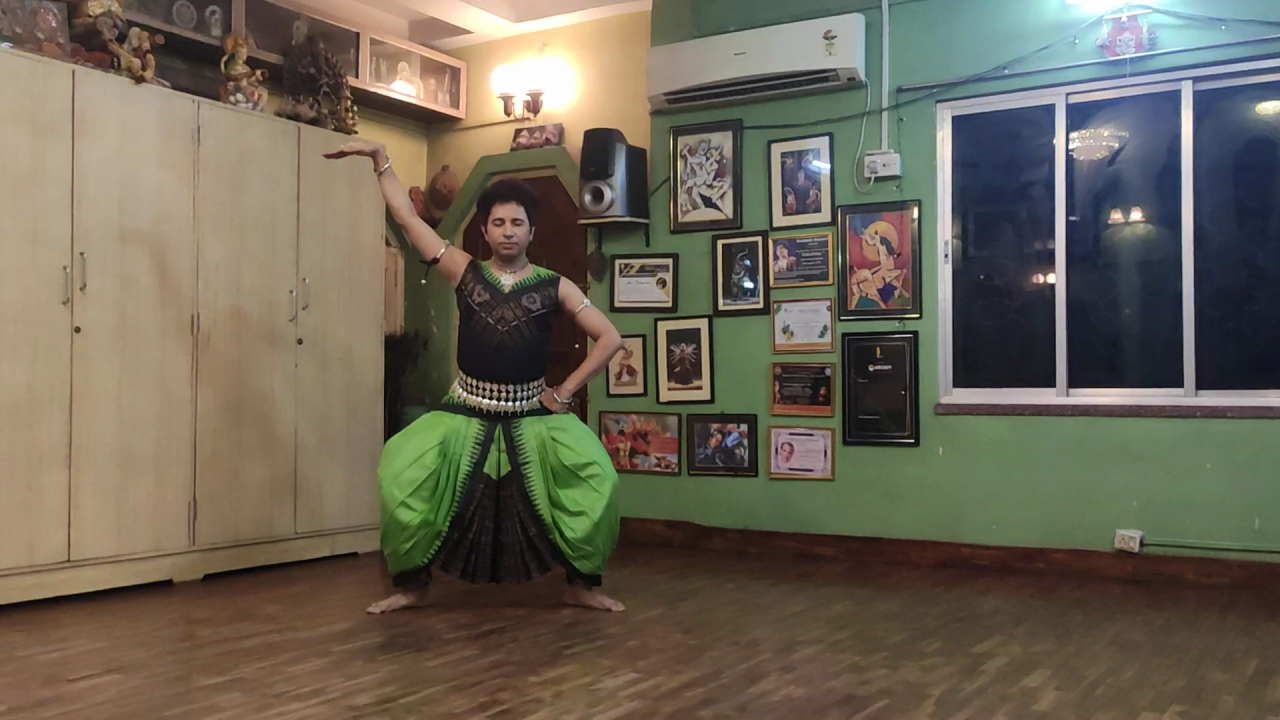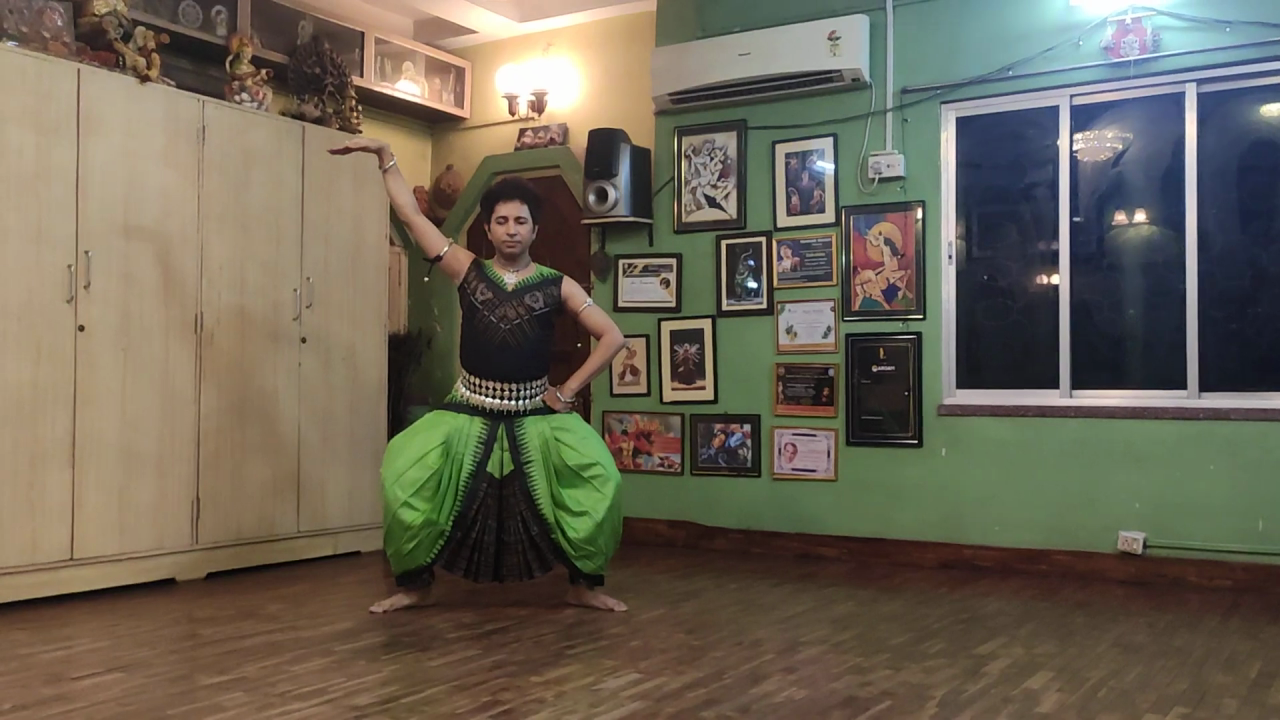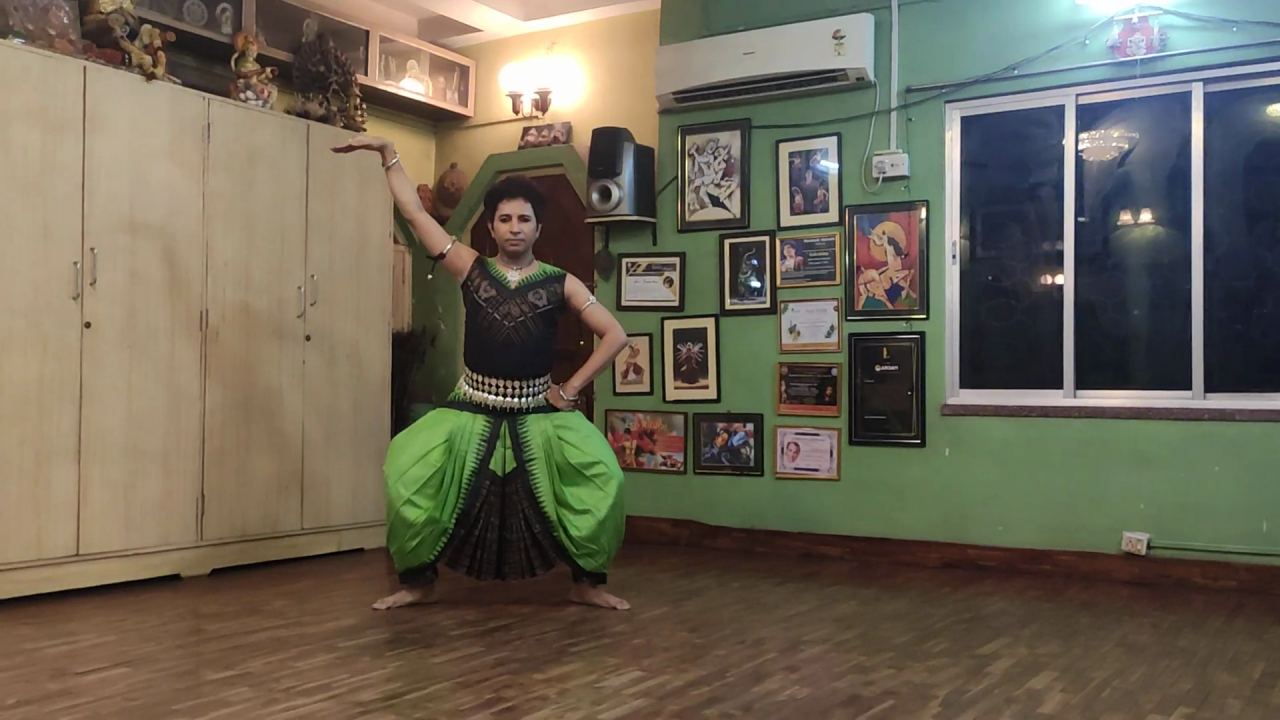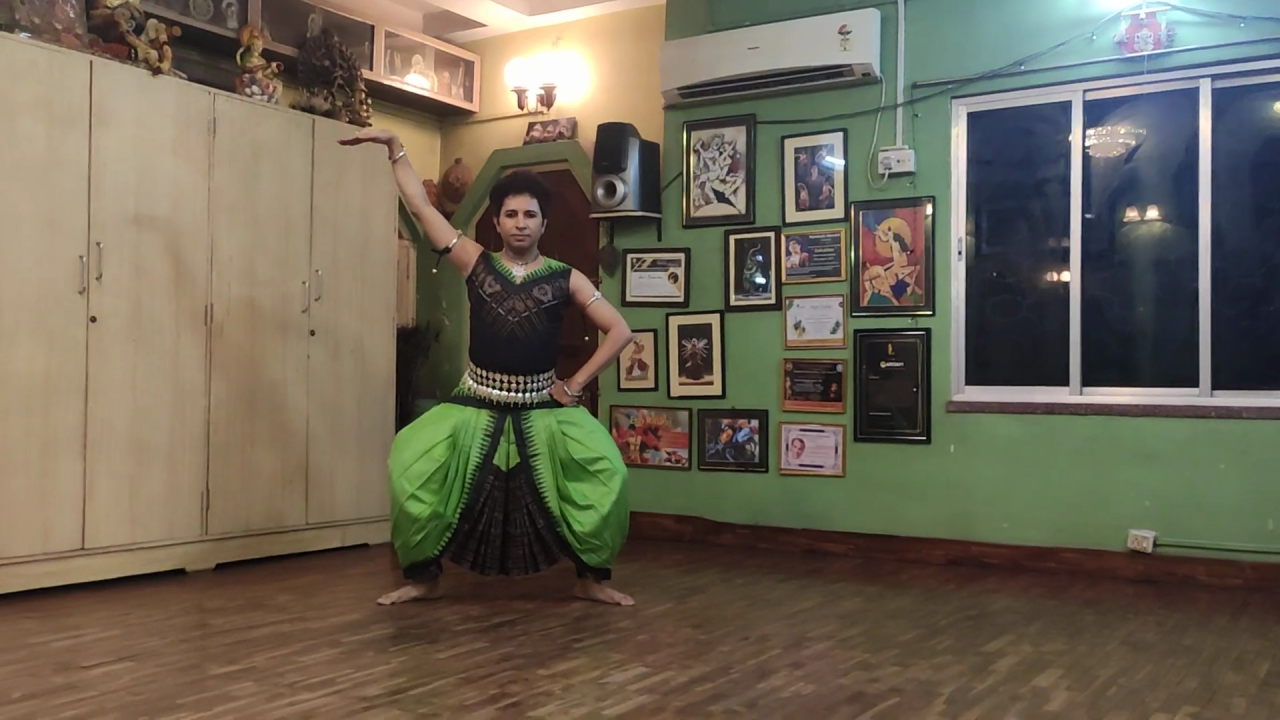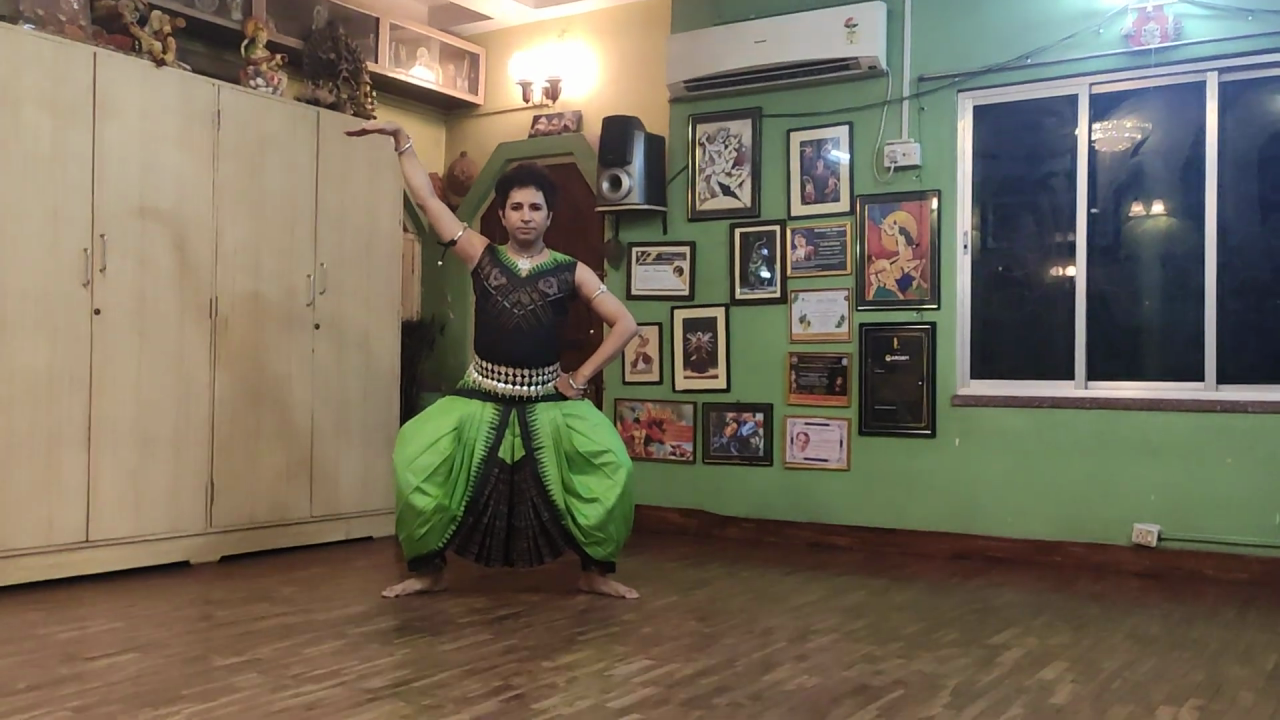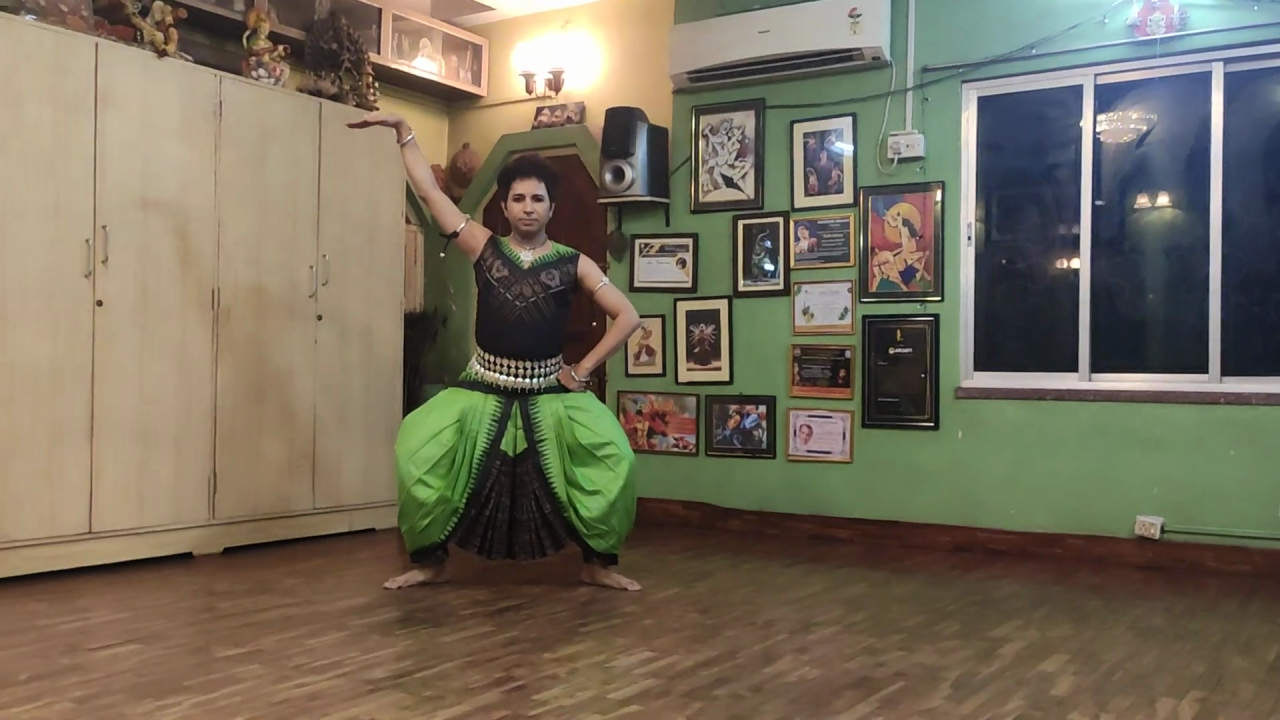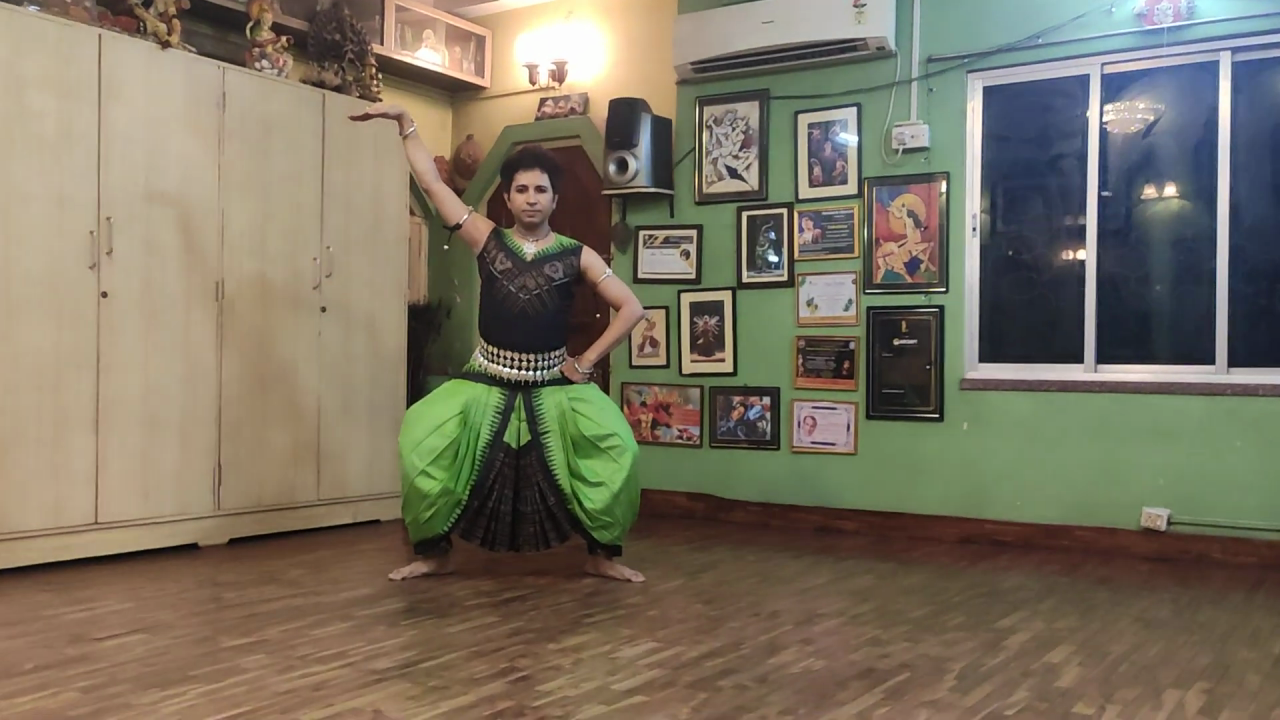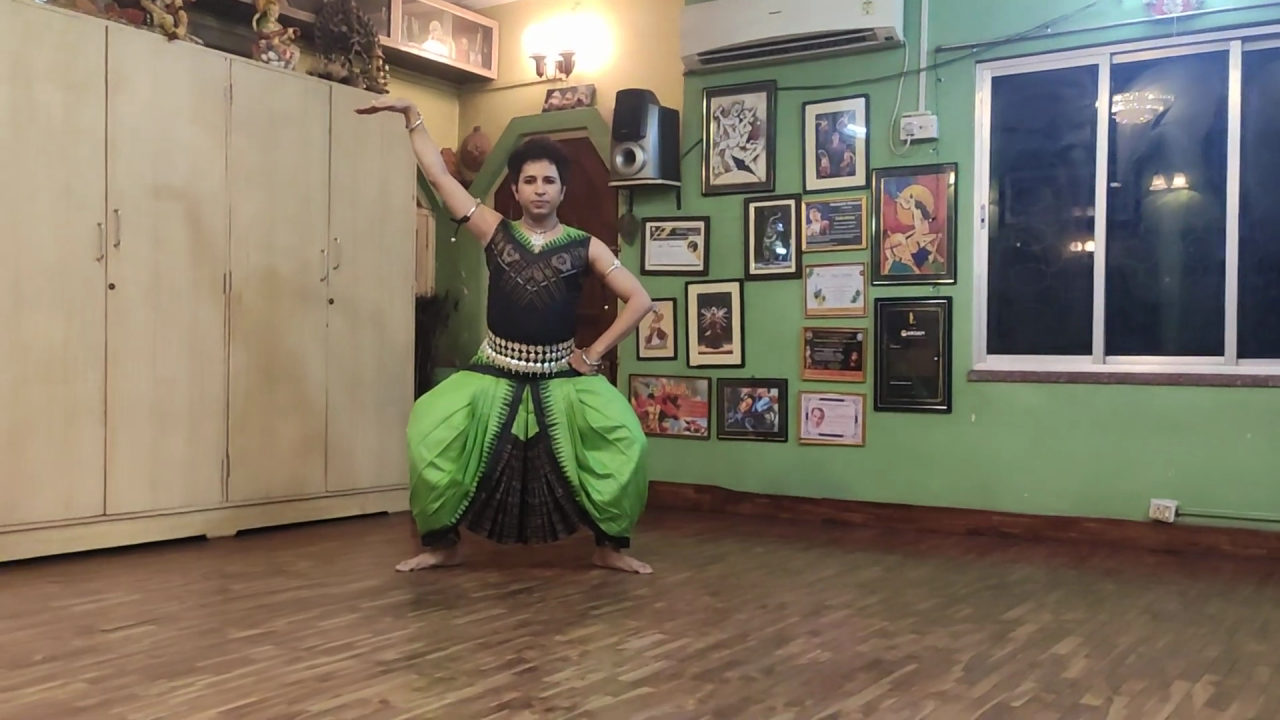
dt=0.3s
person 1, frame 1
left shoulder: (554, 286)
right shoulder: (464, 273)
left elbow: (609, 337)
right elbow: (407, 216)
left wrist: (565, 391)
right wrist: (379, 157)
left hip: (533, 415)
right hip: (466, 413)
left knee: (597, 477)
right knee: (400, 473)
left ankle: (582, 583)
right ankle: (412, 583)
person 1, frame 2
left shoulder: (558, 286)
right shoulder: (468, 271)
left elbow: (613, 337)
right elbow: (411, 215)
left wrist: (569, 390)
right wrist: (384, 154)
left hip: (535, 413)
right hip: (469, 411)
left knee: (599, 476)
right knee: (404, 471)
left ankle: (585, 584)
right ankle: (415, 582)
person 1, frame 3
left shoulder: (561, 283)
right shoulder: (471, 269)
left elbow: (615, 335)
right elbow: (415, 212)
left wrist: (572, 388)
right wrist: (387, 152)
left hip: (539, 411)
right hip: (472, 409)
left knee: (603, 475)
right knee: (406, 469)
left ankle: (587, 581)
right ankle: (419, 579)
person 1, frame 4
left shoulder: (566, 279)
right shoulder: (476, 263)
left elbow: (620, 331)
right elbow: (421, 207)
left wrist: (576, 384)
right wrist: (395, 146)
left hip: (543, 406)
right hip: (477, 404)
left knee: (606, 471)
right knee: (410, 463)
left ankle: (591, 577)
right ankle: (423, 576)
person 1, frame 5
left shoulder: (571, 271)
right shoulder: (481, 256)
left elbow: (625, 324)
right elbow: (427, 199)
left wrist: (581, 376)
right wrist: (401, 137)
left hip: (548, 400)
right hip: (482, 397)
left knee: (611, 463)
right knee: (414, 457)
left ankle: (595, 570)
right ankle: (428, 568)
person 1, frame 6
left shoulder: (573, 264)
right shoulder: (484, 248)
left elbow: (627, 317)
right elbow: (429, 190)
left wrist: (583, 369)
right wrist: (403, 130)
left hip: (550, 392)
right hip: (484, 389)
left knee: (613, 457)
right knee: (417, 448)
left ankle: (597, 562)
right ankle: (430, 560)
person 1, frame 7
left shoulder: (577, 256)
right shoulder: (487, 240)
left elbow: (631, 309)
right elbow: (432, 183)
left wrist: (586, 362)
right wrist: (405, 121)
left hip: (553, 383)
right hip: (487, 381)
left knee: (617, 447)
right knee: (421, 439)
left ankle: (602, 554)
right ankle: (434, 551)
person 1, frame 8
left shoulder: (585, 247)
right shoulder: (495, 232)
left elbow: (639, 299)
right elbow: (438, 176)
left wrist: (595, 352)
right wrist: (411, 114)
left hip: (562, 375)
right hip: (495, 373)
left knee: (625, 440)
right knee: (429, 431)
left ankle: (610, 545)
right ankle: (442, 543)
